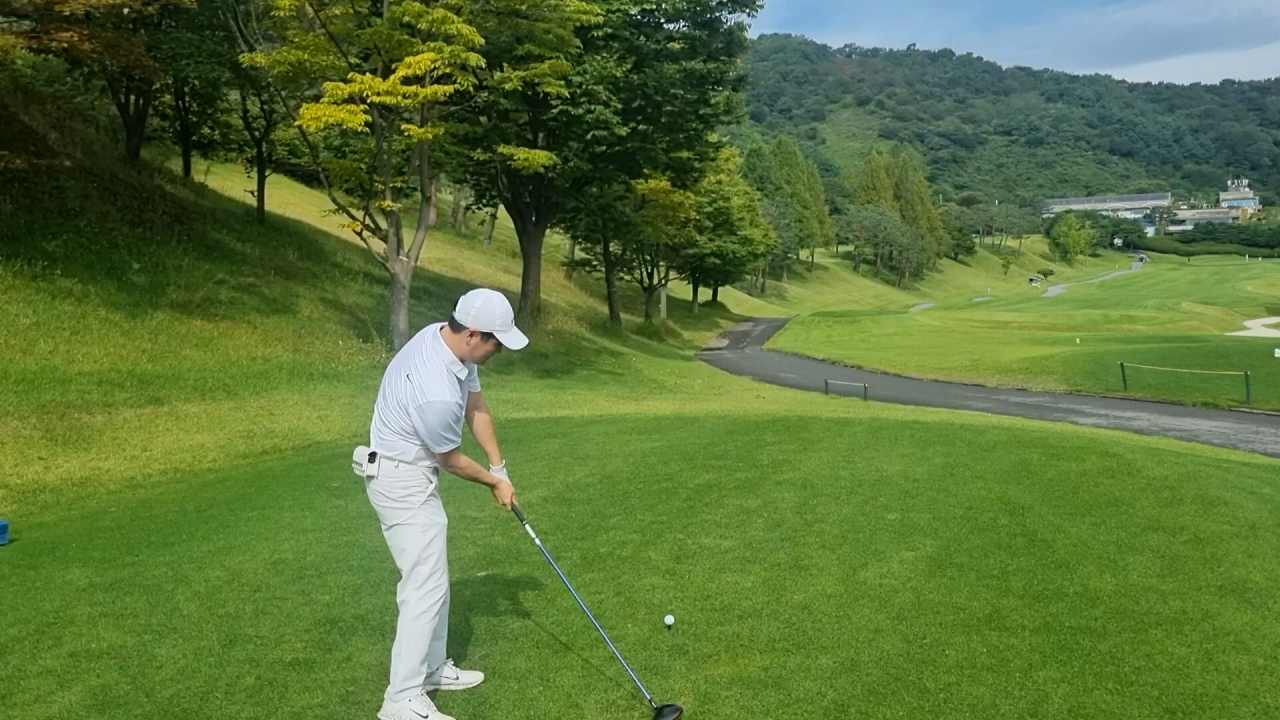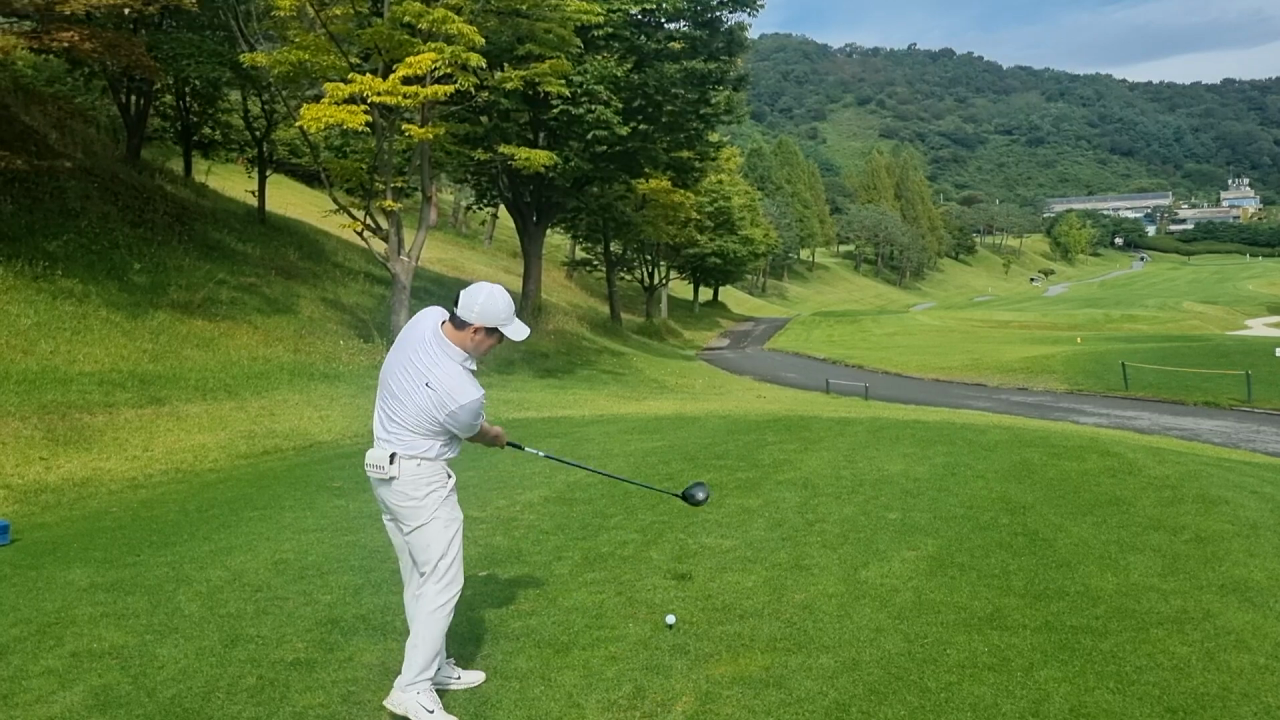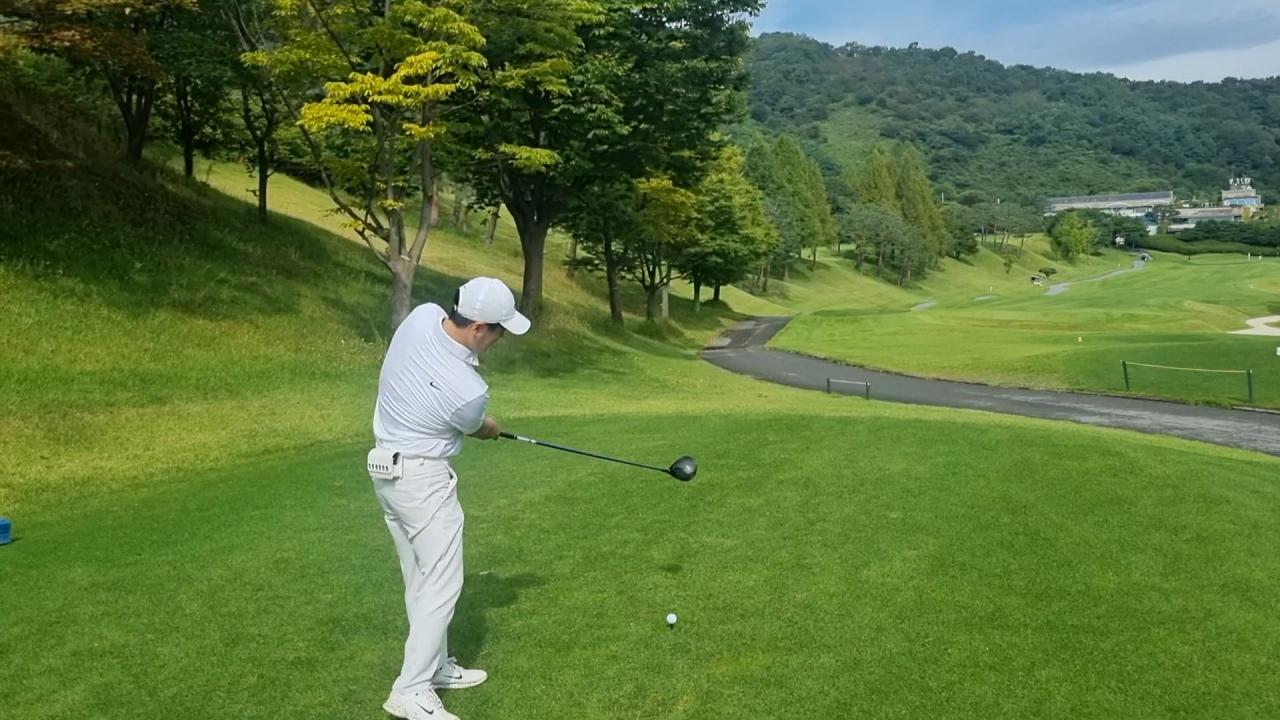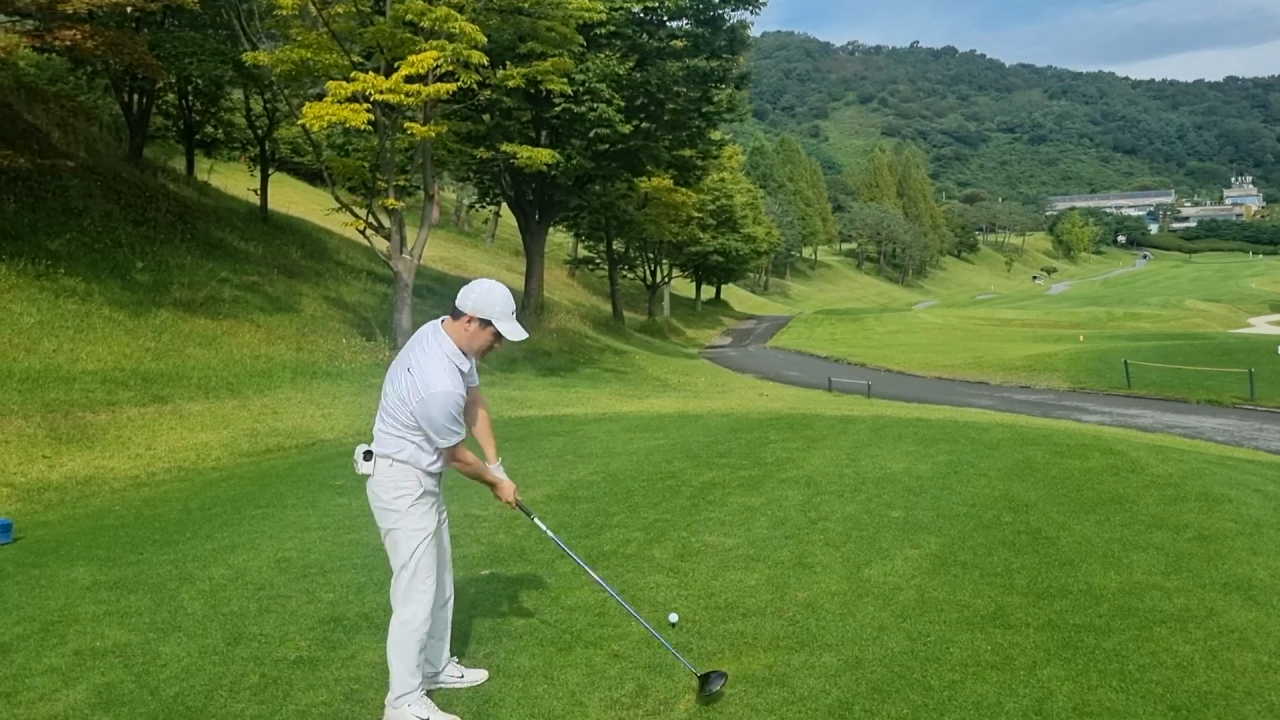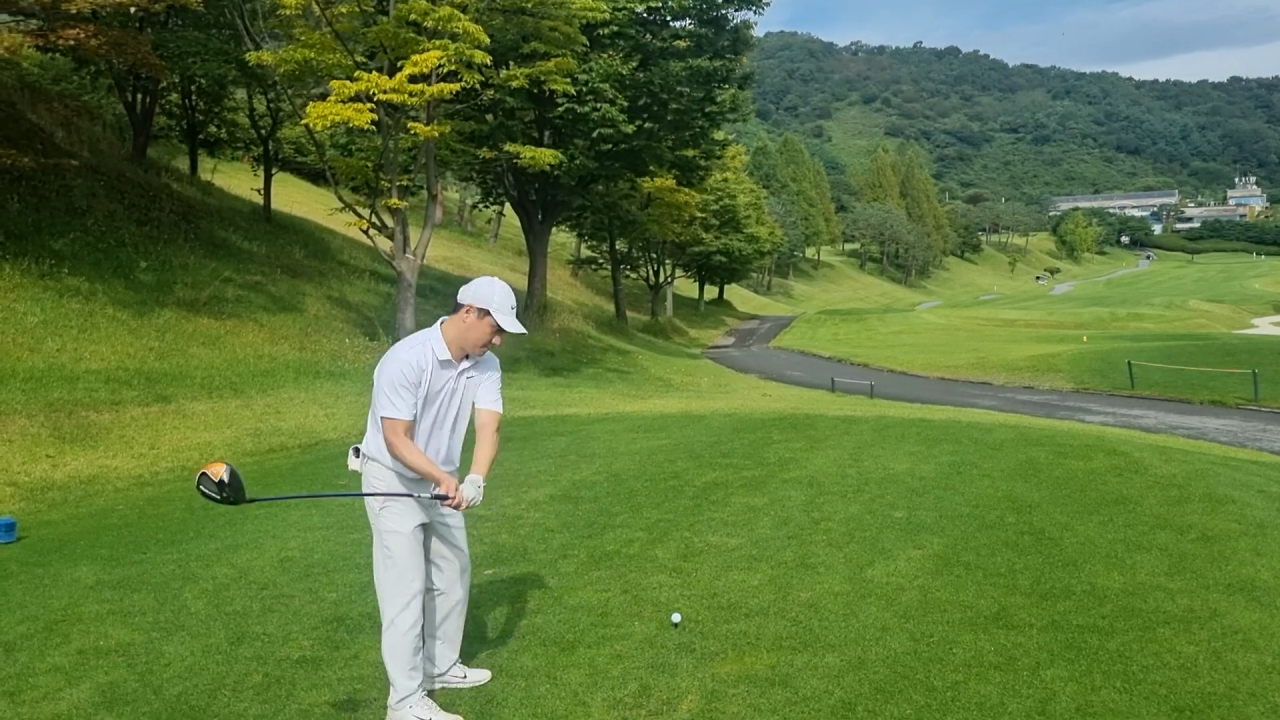
dt=0.2s
person 1, frame 1
left shoulder: (441, 335)
right shoulder: (437, 396)
left elbow: (478, 407)
right elbow: (451, 460)
left wrist: (499, 467)
right wrist: (495, 481)
left hip: (397, 474)
right hip: (403, 482)
left knee: (428, 579)
right knee: (426, 586)
left ankle: (431, 668)
person 1, frame 2
left shoulder: (428, 318)
right shoulder: (463, 396)
right elbow: (474, 434)
left wrist: (483, 425)
right wrist: (495, 436)
left hip: (390, 470)
right hip: (420, 480)
left knee: (422, 579)
right knee: (442, 583)
left ankle: (433, 667)
person 1, frame 3
left shoulder: (424, 316)
right shoulder: (467, 390)
right elbow: (479, 428)
right wrist: (492, 428)
left hip: (396, 470)
right hip: (423, 479)
left knee: (424, 578)
right knee: (442, 583)
left ankle: (434, 667)
person 1, frame 4
left shoulder: (440, 329)
right shoulder: (436, 381)
left elbow: (474, 402)
right elbow: (455, 455)
left wrist: (495, 463)
right wrist: (497, 480)
left hip: (422, 479)
right hip: (401, 483)
left knee: (436, 578)
right knee: (416, 590)
left ankle: (434, 666)
person 1, frame 5
left shoulder: (488, 369)
right shoulder: (406, 358)
left elbow: (488, 428)
right elbow: (395, 441)
left wrist: (476, 480)
right wrist: (440, 477)
left hip: (441, 489)
right hip: (392, 486)
left knee: (452, 578)
right knee: (405, 594)
left ankle: (439, 666)
